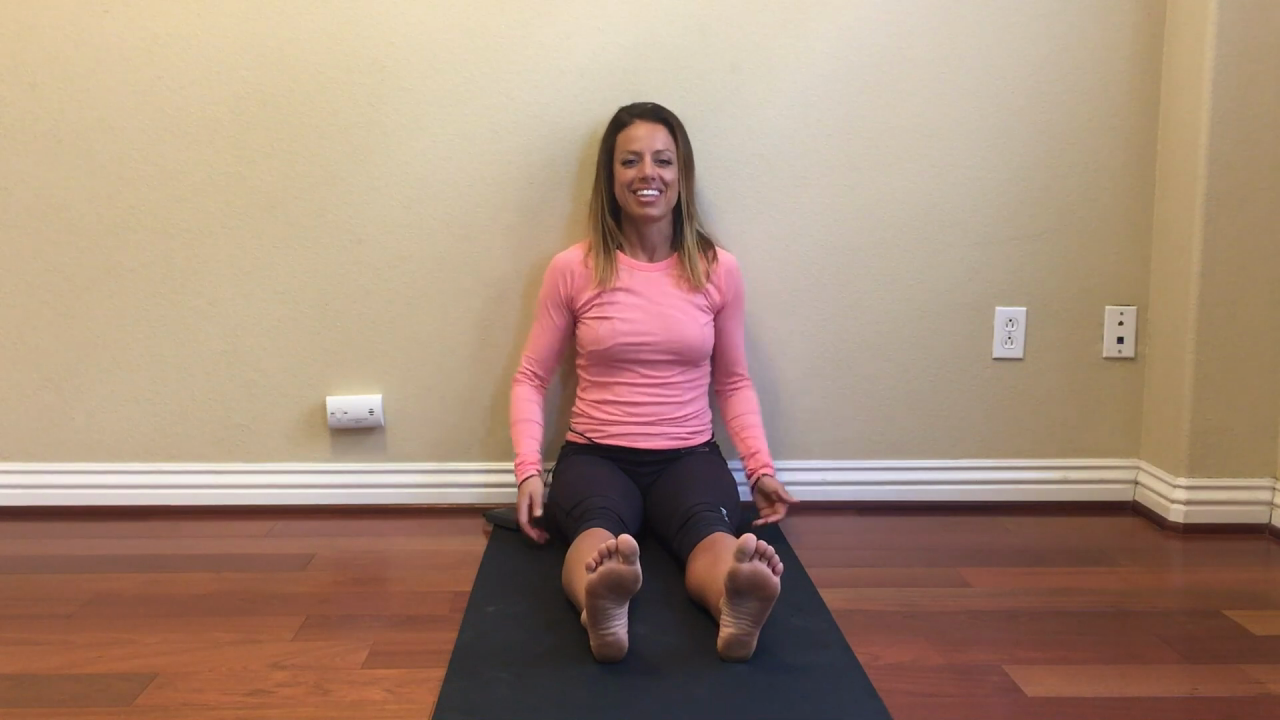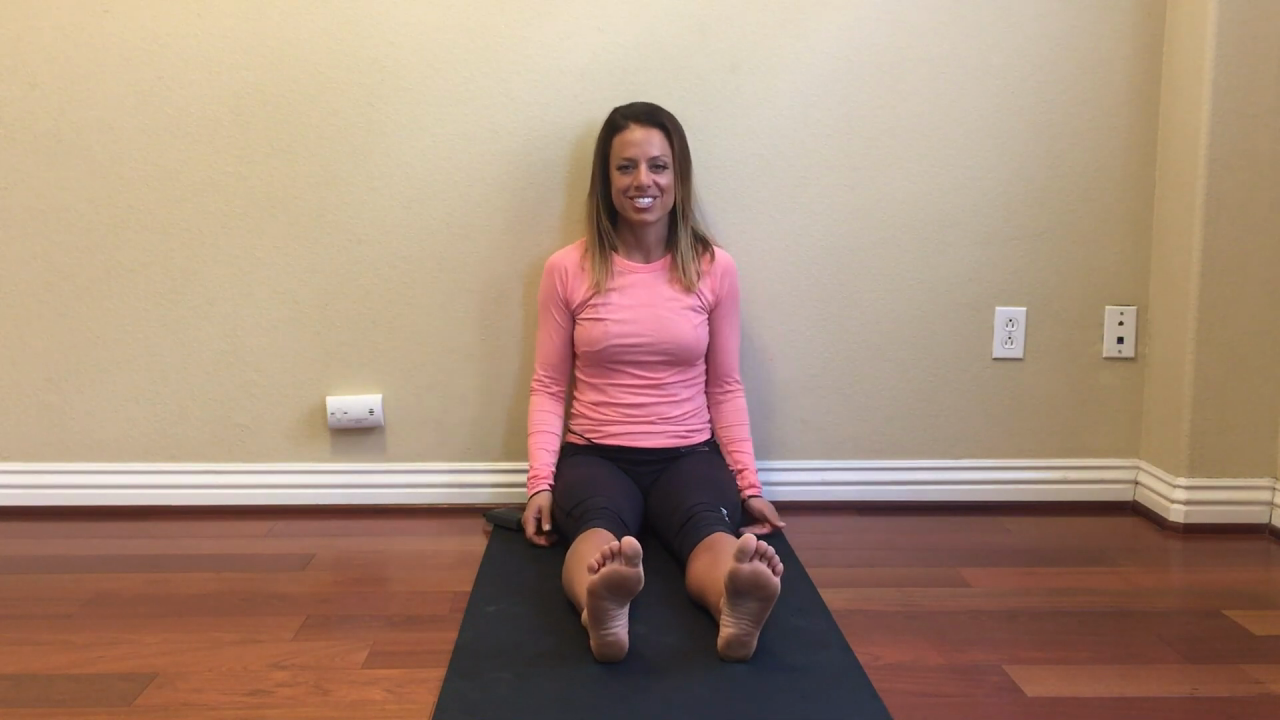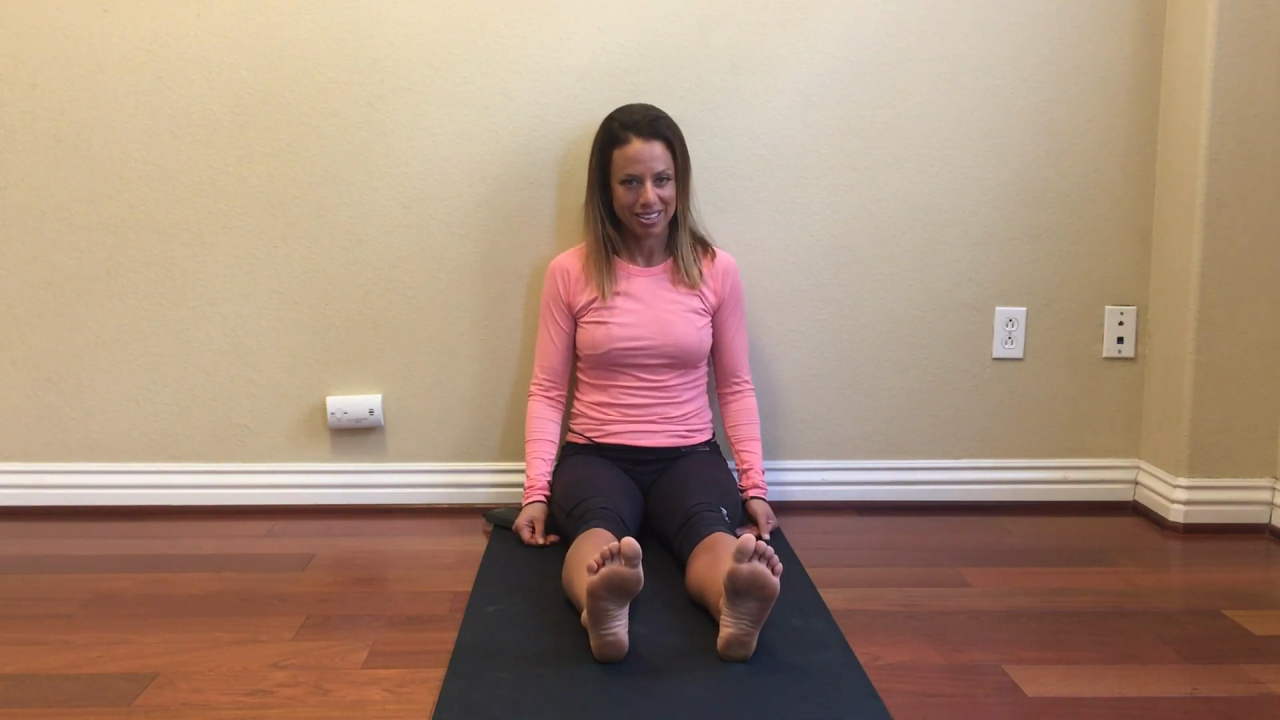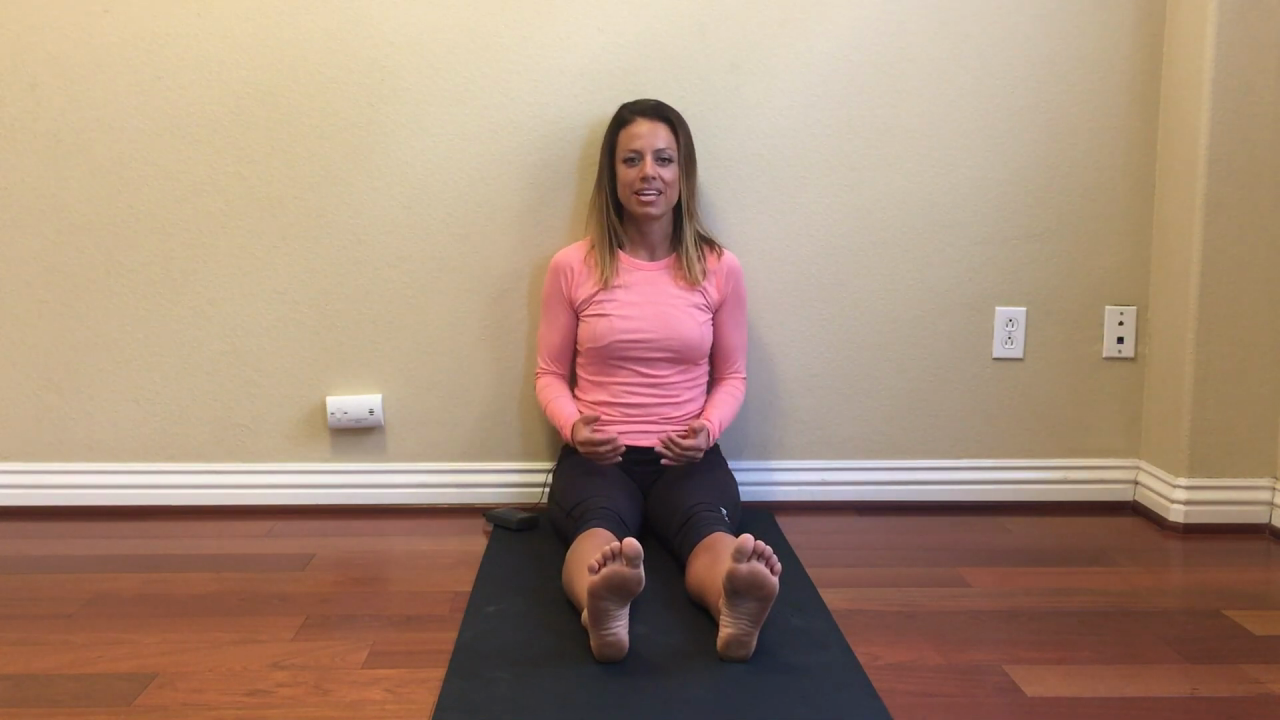
dt=1s
person 1, frame 1
left shoulder: (717, 268)
right shoulder: (572, 268)
left elbow: (735, 383)
right elbow: (529, 379)
left wrist: (761, 465)
right wrist: (529, 469)
left hip: (689, 455)
right hip: (596, 454)
left knee: (710, 533)
right knee: (597, 533)
left ankle: (736, 609)
right ankle: (601, 607)
person 1, frame 2
left shoulder: (714, 267)
right shoulder: (567, 268)
left elbow: (725, 389)
right elbow: (547, 388)
left wrist: (749, 481)
right wrist: (540, 481)
left hip: (687, 454)
right hip: (595, 454)
left knee: (710, 530)
right knee: (596, 532)
left ankle: (736, 610)
right ankle: (601, 608)
person 1, frame 3
left shoulder: (716, 269)
right shoulder: (569, 271)
left elbow: (736, 386)
right elbow: (547, 391)
left wrist: (754, 485)
right wrist: (536, 491)
left hip: (689, 454)
right hip: (595, 454)
left knee: (711, 528)
right knee: (598, 528)
left ankle: (736, 609)
right ankle: (601, 609)
person 1, frame 4
left shoulder: (719, 267)
right shoulder: (572, 266)
left elbow: (731, 375)
right elbow: (549, 374)
left wrist: (708, 429)
right wrist: (573, 427)
left hip: (686, 457)
right hip: (599, 457)
left knee: (708, 528)
right knee: (598, 528)
left ankle: (735, 608)
right ankle: (602, 608)
